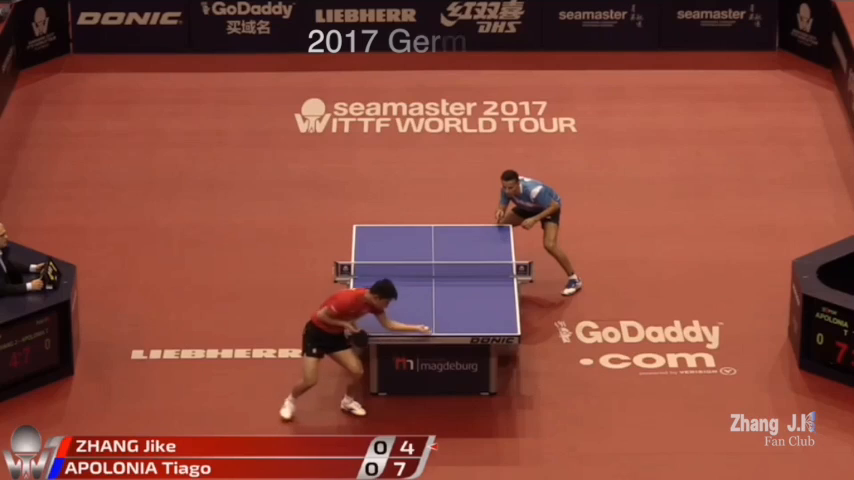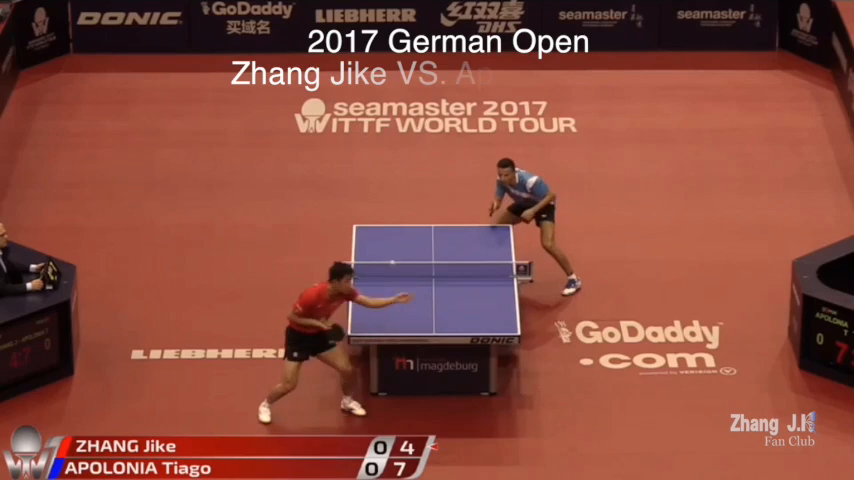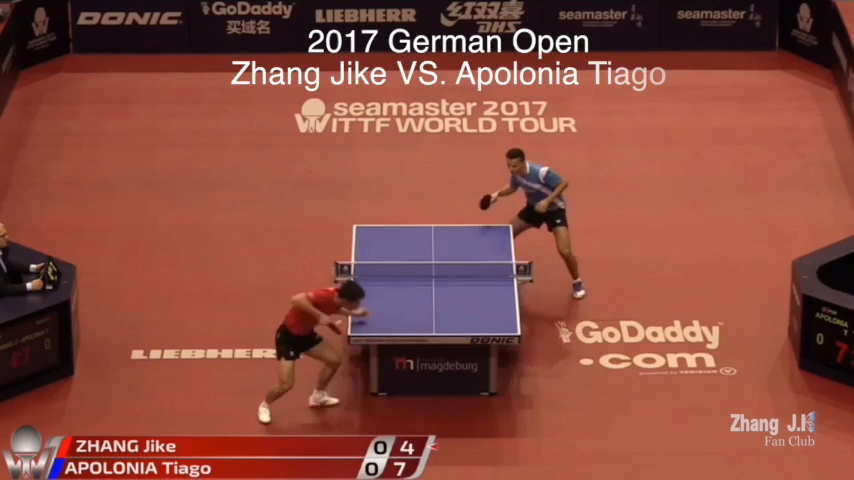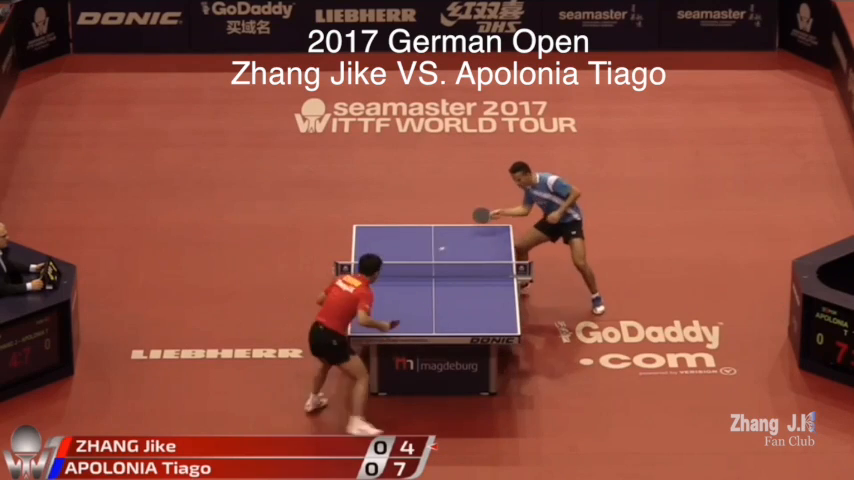
dt=0.4s
person 1, frame 1
left shoulder: (372, 302)
right shoulder: (348, 299)
left elbow: (388, 324)
right elbow: (321, 315)
left wrist: (415, 328)
right wrist: (346, 324)
left hip: (335, 335)
right hip: (316, 332)
left knee: (357, 372)
right knee: (310, 380)
left ankle: (347, 401)
right ankle: (291, 401)
person 1, frame 2
left shoulder: (344, 292)
right shoulder: (312, 295)
left elbow: (370, 303)
right elbow: (291, 317)
left wrist: (396, 299)
right wrist: (316, 323)
left hip: (318, 335)
right hip: (297, 336)
left knee: (347, 369)
right knee: (289, 385)
left ankle: (347, 401)
right ankle: (265, 405)
person 1, frame 3
left shoulder: (336, 299)
right shoulder: (324, 296)
right elbow: (297, 299)
left wrist: (354, 314)
right wrist: (319, 315)
left hip: (306, 334)
right hip: (288, 336)
left knee: (334, 360)
right knee: (285, 385)
left ankle: (318, 396)
right ankle: (265, 406)
person 1, frame 4
left shoulder: (341, 279)
right shoulder: (366, 292)
left elbow: (320, 300)
right elbow: (362, 320)
right wrist: (381, 326)
left hip: (316, 332)
right hip: (331, 338)
left knee: (327, 364)
right knee: (362, 378)
left ankle: (313, 401)
right ankle: (357, 423)
person 2, frame 1
left shoulder: (534, 191)
right shoulder: (506, 189)
left elbow: (555, 206)
right elbow: (502, 207)
left wrist: (534, 219)
right wrist: (499, 214)
left hip: (550, 207)
right hip: (528, 207)
left knee: (549, 245)
left ankle: (574, 279)
person 2, frame 2
left shoulder: (530, 181)
right shoulder: (502, 180)
left elbow: (552, 195)
right elbow: (498, 199)
left wrist: (533, 210)
right wrist: (494, 205)
left hip: (544, 204)
right hip: (523, 204)
left knee: (547, 244)
left ankle: (574, 279)
person 2, frame 3
left shoulder: (541, 172)
right shoulder: (514, 173)
left elbow: (563, 183)
right elbow: (512, 188)
left wrist: (547, 201)
right wrist: (498, 193)
left hip: (554, 208)
right hip: (533, 207)
left knee: (564, 251)
left ankle: (577, 282)
person 2, frame 4
left shoulder: (551, 181)
right shoulder: (528, 187)
left elbow: (576, 193)
right elbow: (525, 209)
left wrist: (559, 212)
right wrist: (502, 212)
left hip: (571, 220)
right hip: (550, 220)
left knee: (580, 263)
right knee: (519, 246)
left ankle: (596, 297)
right ankle: (522, 281)
